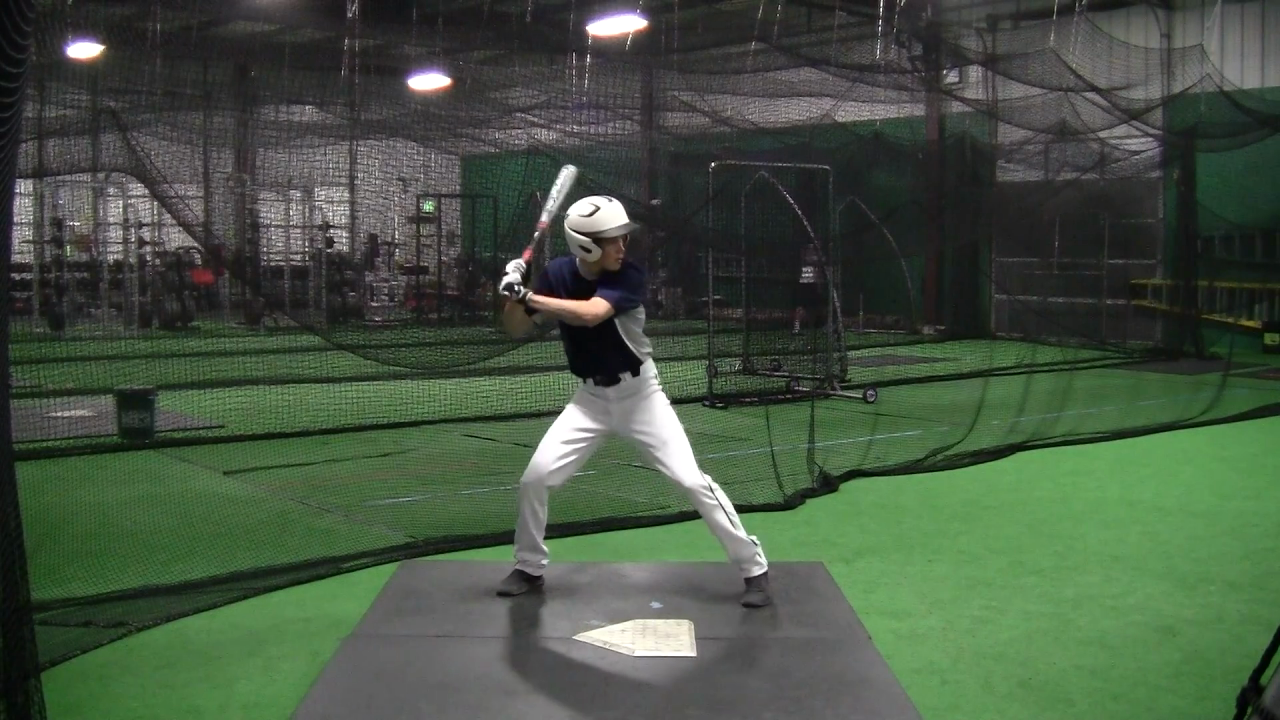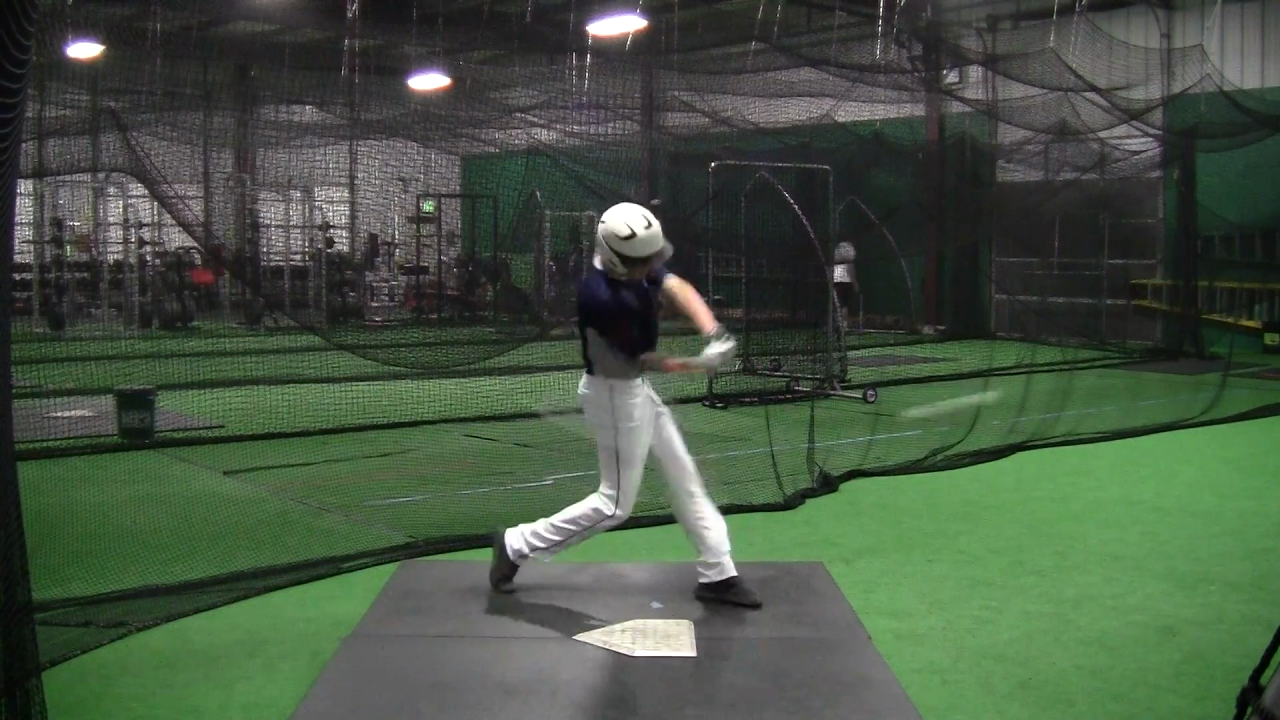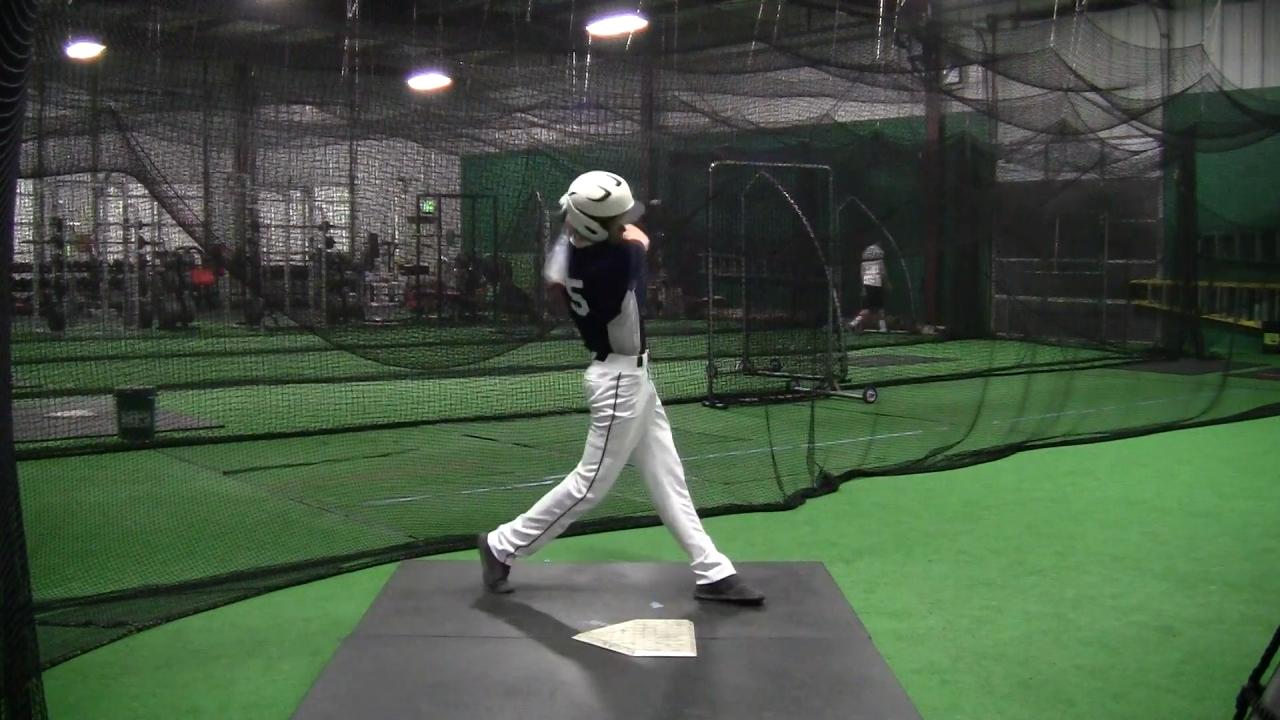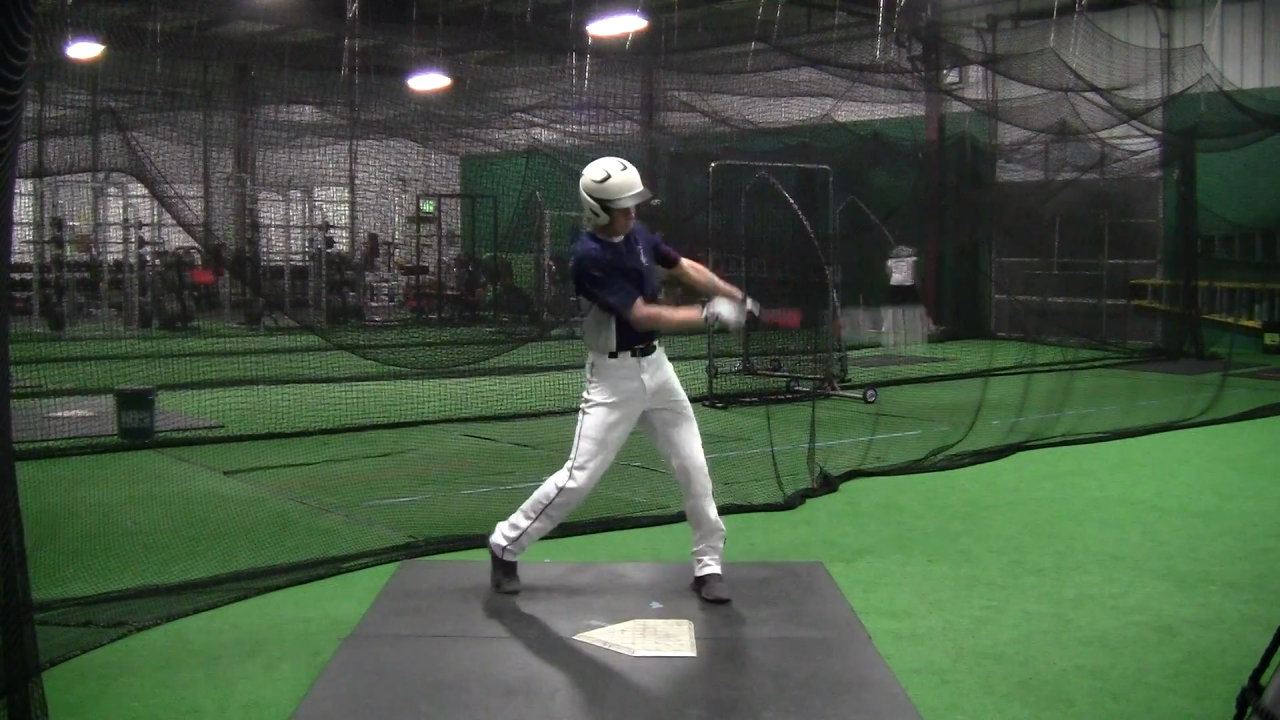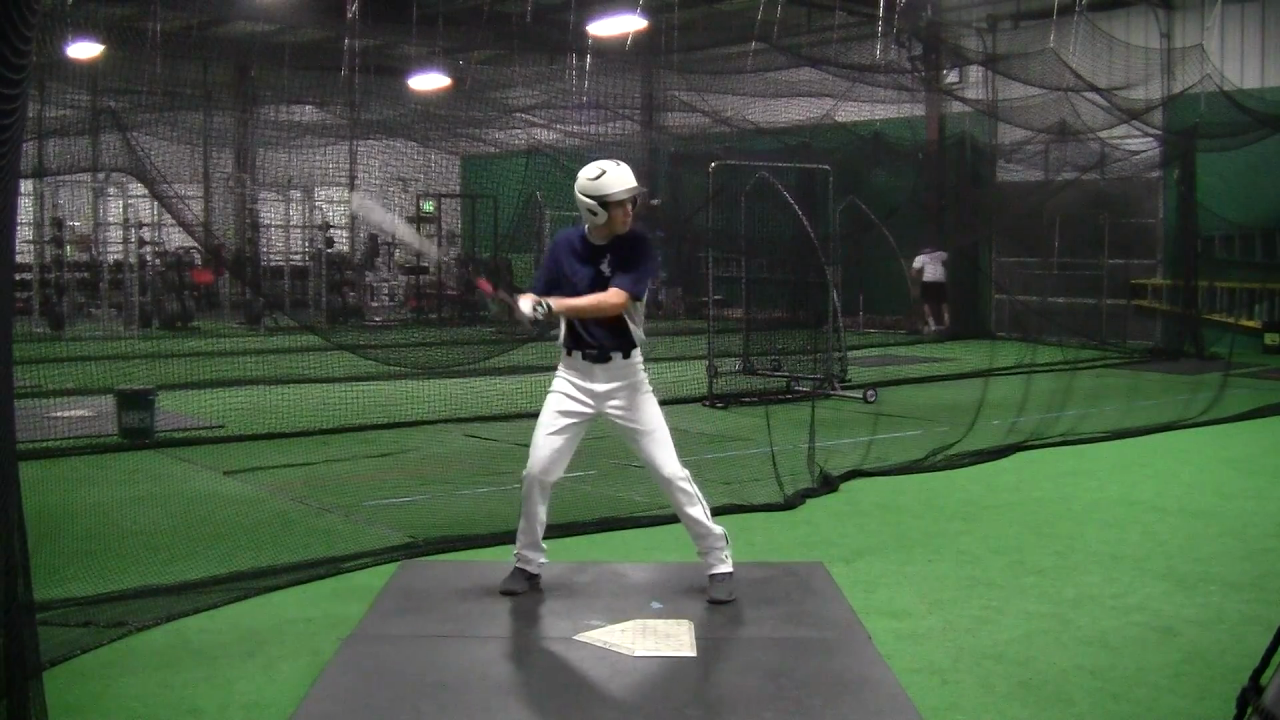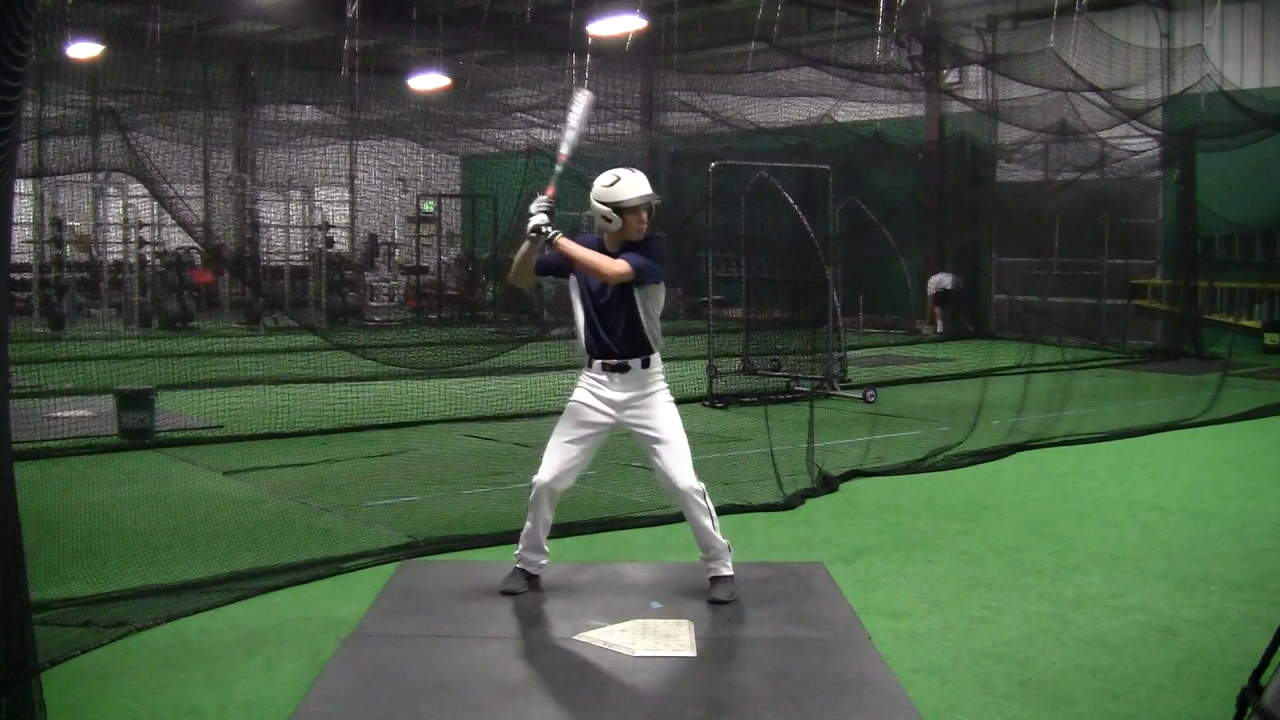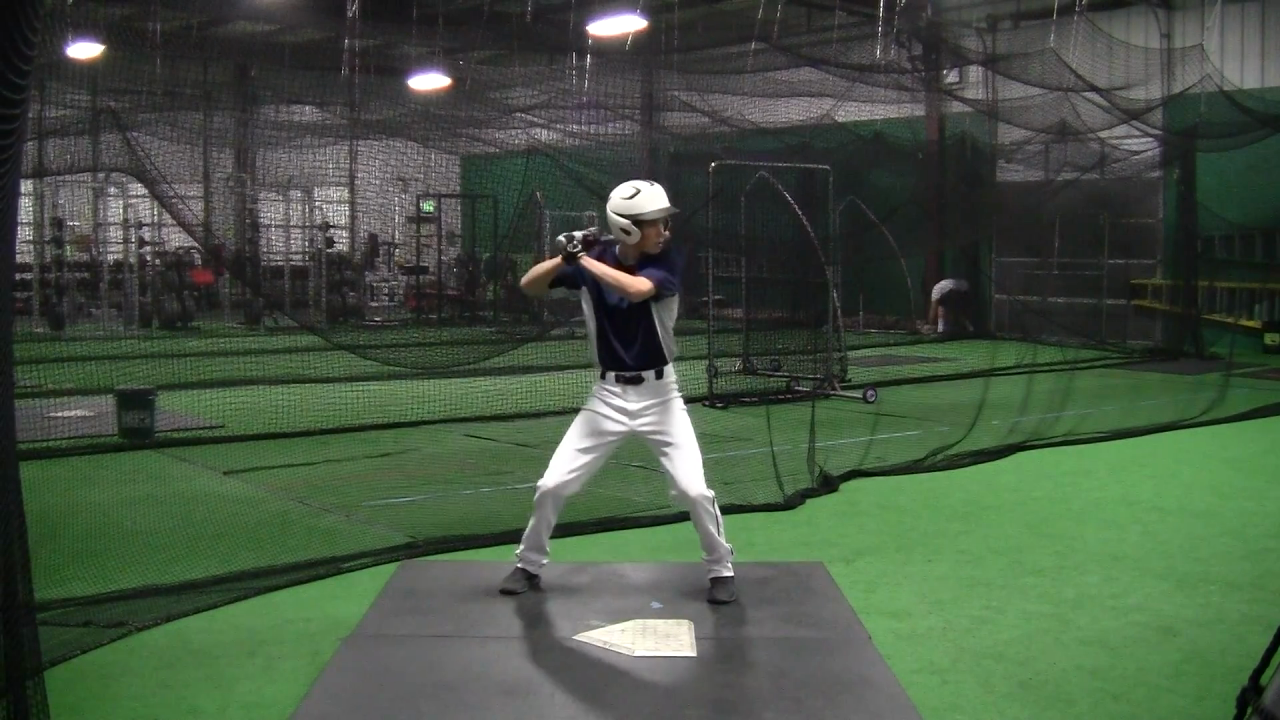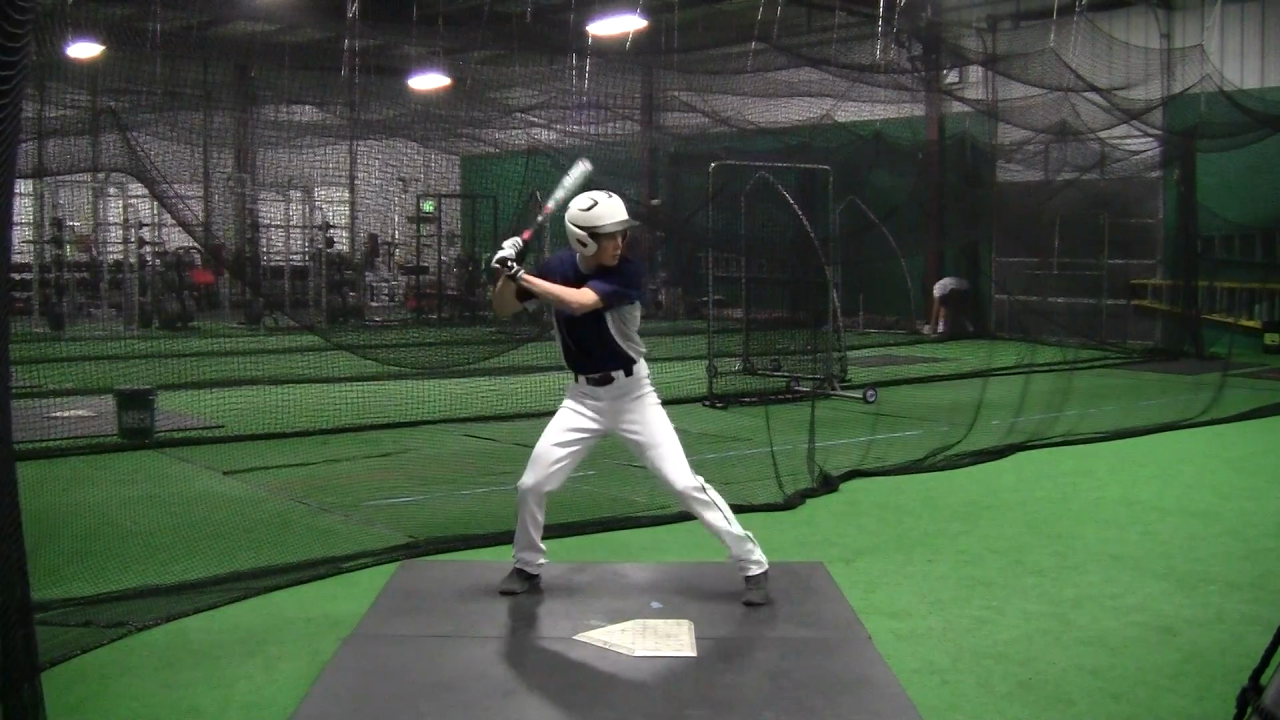
dt=0.4s
person 1, frame 1
left shoulder: (630, 276)
right shoulder: (556, 273)
left elbow: (591, 314)
right elbow: (516, 329)
left wrist: (529, 298)
right wrist: (513, 294)
left hip: (639, 392)
right hip: (590, 396)
left knee: (691, 479)
right knee: (535, 477)
left ankle: (754, 567)
right ankle: (529, 566)
person 1, frame 2
left shoulder: (620, 260)
right shoulder: (599, 297)
left elbow: (678, 290)
right elbow: (641, 360)
left wrist: (712, 332)
right wrist: (693, 363)
left hip: (634, 389)
right hip: (614, 398)
left knee: (682, 477)
right knee: (615, 505)
left ankle: (717, 573)
right ankle: (517, 545)
person 1, frame 3
left shoulder: (567, 252)
right shoulder: (615, 259)
right elbow: (638, 239)
left hip: (628, 376)
right hip: (621, 380)
left knee: (667, 474)
right knee: (590, 485)
left ankle: (713, 573)
right ankle: (501, 546)
person 1, frame 4
left shoulder: (638, 235)
right shoulder: (588, 255)
left elbow: (681, 267)
right elbow: (642, 315)
left wrist: (731, 294)
right wrist: (710, 313)
left hip: (653, 365)
right hip: (612, 375)
left knee: (694, 469)
right knee: (577, 477)
left ankle: (708, 566)
right ankle: (505, 546)
person 1, frame 5
left shoulder: (639, 247)
right shoulder: (564, 243)
left elbow: (615, 301)
right elbow: (540, 295)
left wrist: (550, 305)
right wrist: (527, 304)
left hip: (624, 375)
right hip: (573, 373)
left knee: (670, 472)
right knee: (537, 472)
left ankle: (718, 560)
right ankle: (528, 563)
person 1, frame 6
left shoulder: (650, 249)
right shoulder: (580, 245)
left elbow: (614, 272)
right elbow: (519, 279)
left wrist: (556, 238)
right wrist: (535, 236)
left hip: (646, 385)
right hip: (595, 384)
left knee: (684, 483)
right knee: (547, 481)
left ankle: (719, 567)
right ankle: (528, 564)
person 1, frame 7
left shoulder: (667, 262)
right shoulder: (596, 258)
left elbow: (636, 290)
right elbow: (528, 287)
left wrist: (581, 261)
right wrist: (564, 257)
left hip: (659, 393)
right hip: (608, 395)
left knee: (694, 490)
right knee: (552, 486)
left ankle: (721, 569)
right ankle: (529, 564)
person 1, frame 8
left shoulder: (626, 273)
right shoulder: (555, 267)
left elbow: (578, 303)
right elbow: (503, 309)
left wrist: (521, 276)
right wrist: (505, 272)
left hip: (631, 392)
right hip: (583, 395)
left knee: (685, 483)
right knee: (532, 483)
left ankle: (753, 565)
right ankle: (527, 565)
